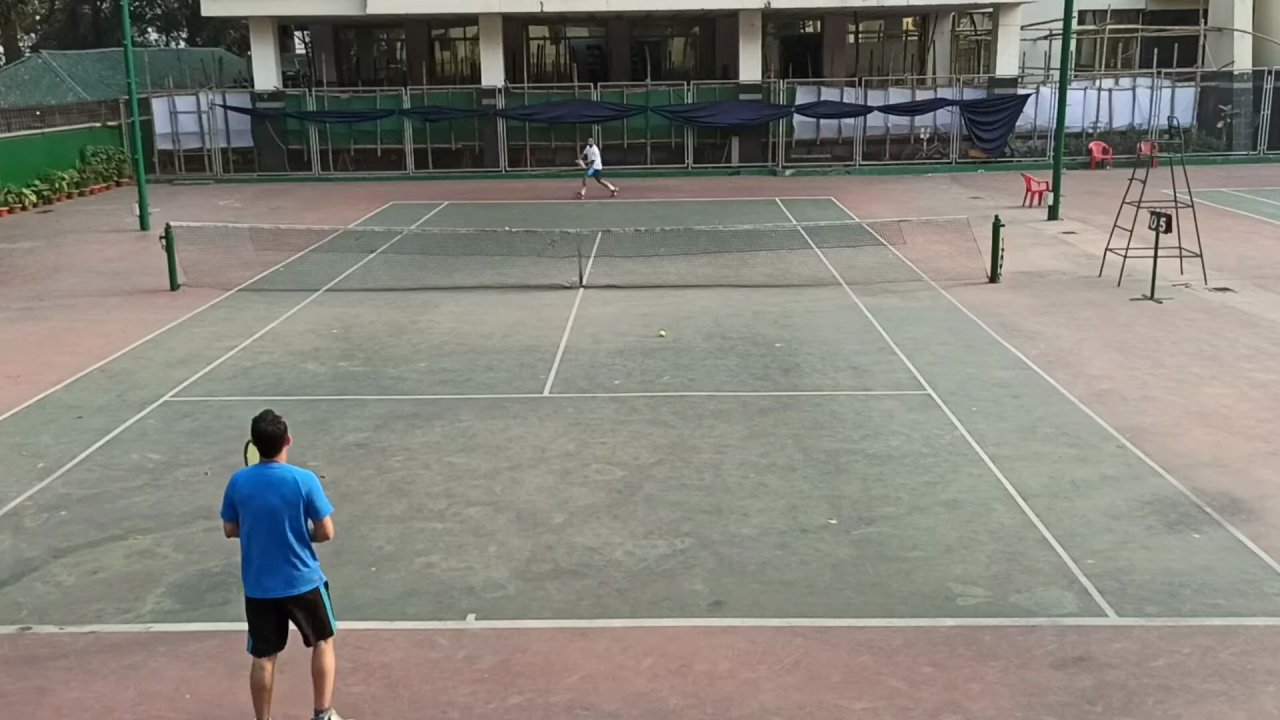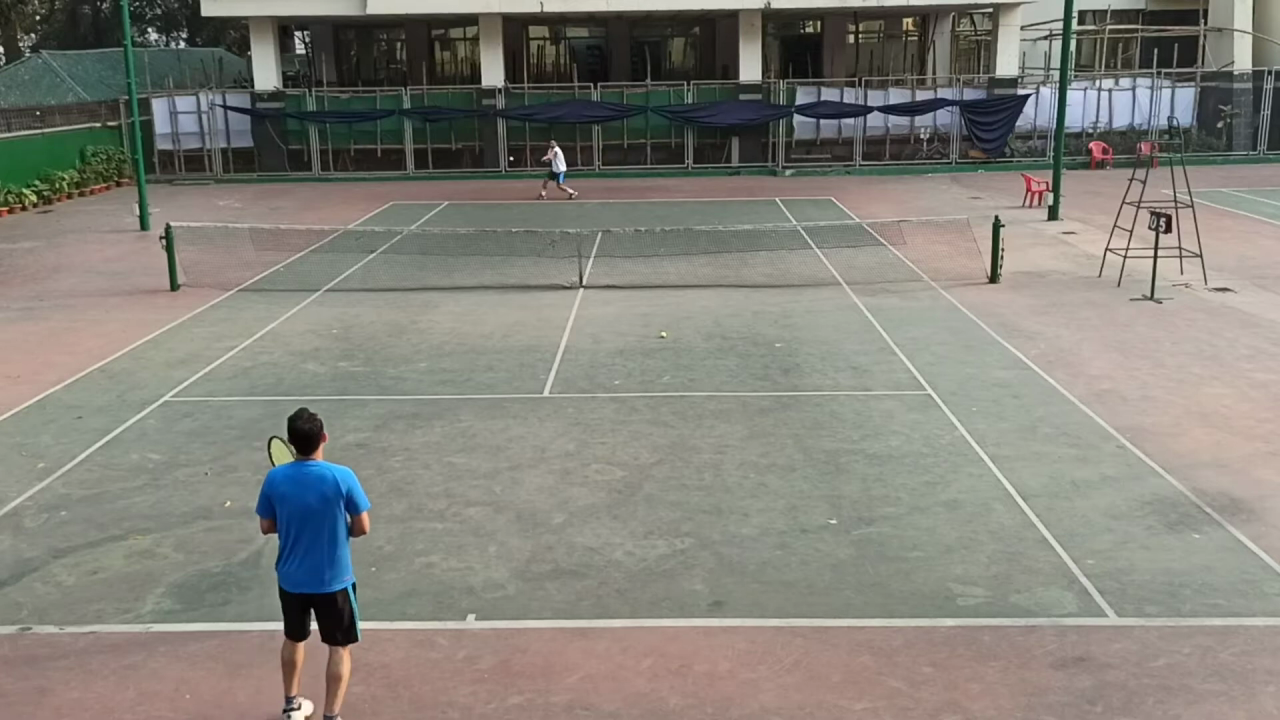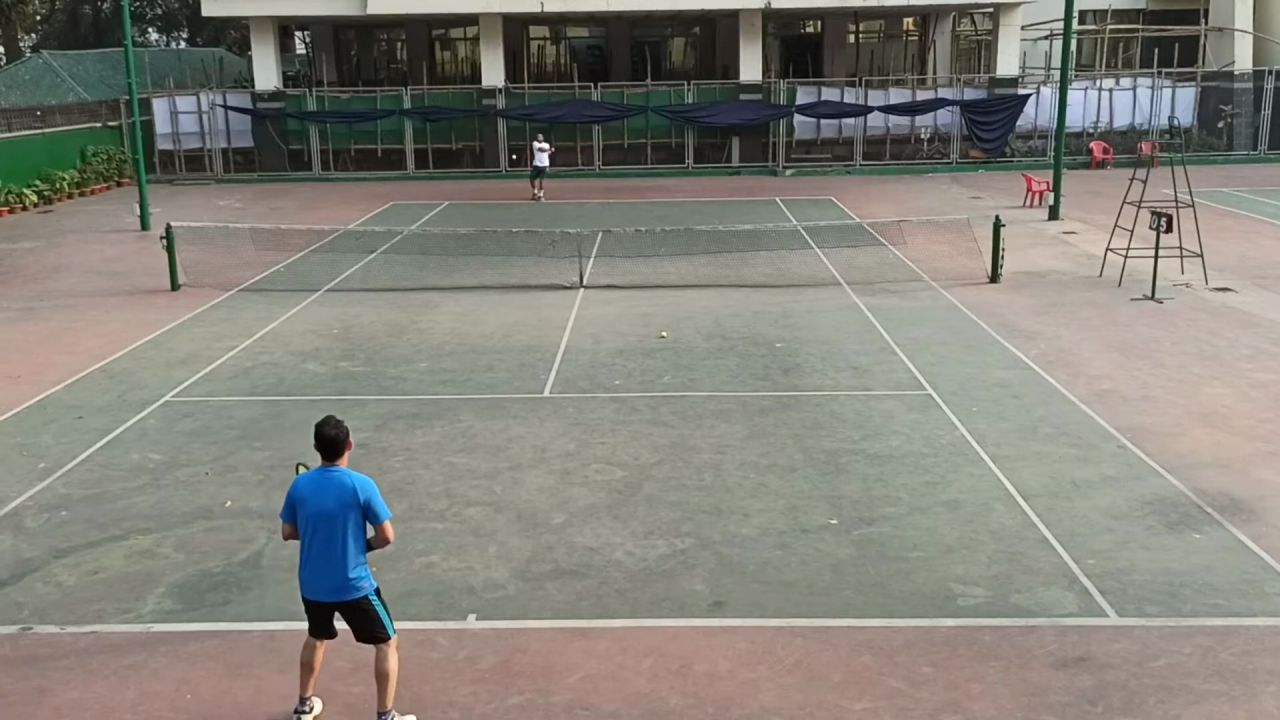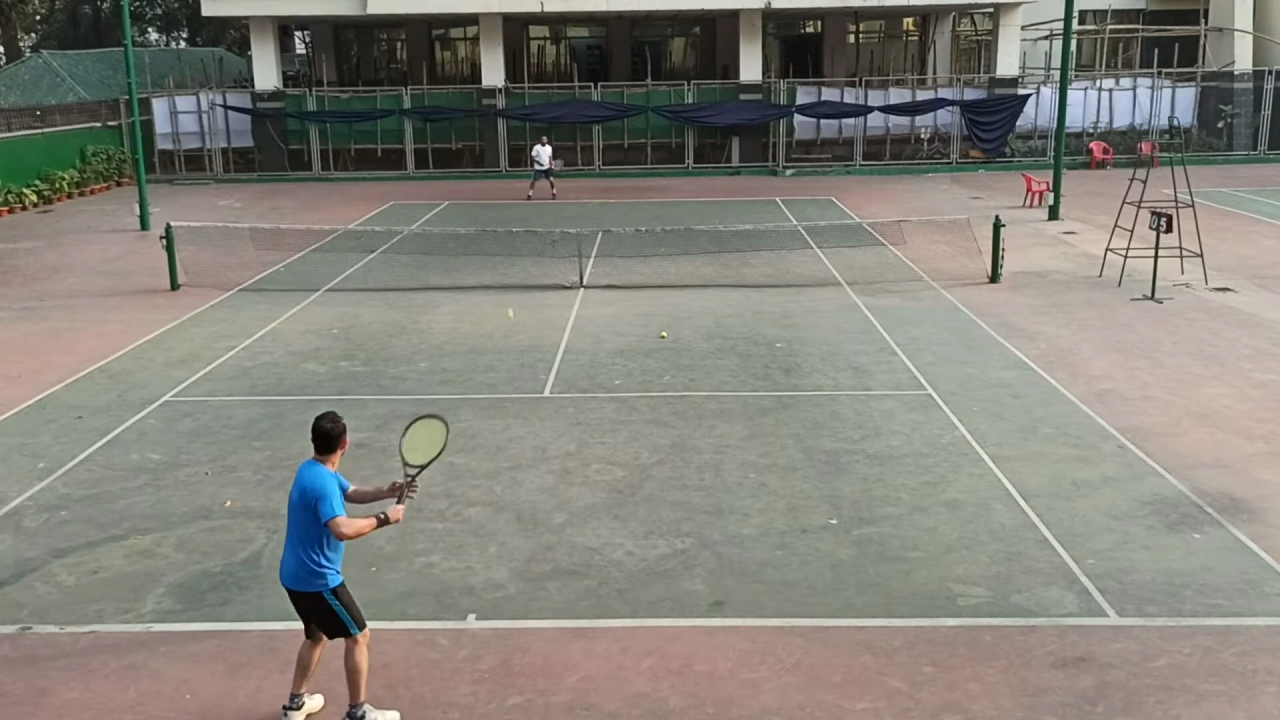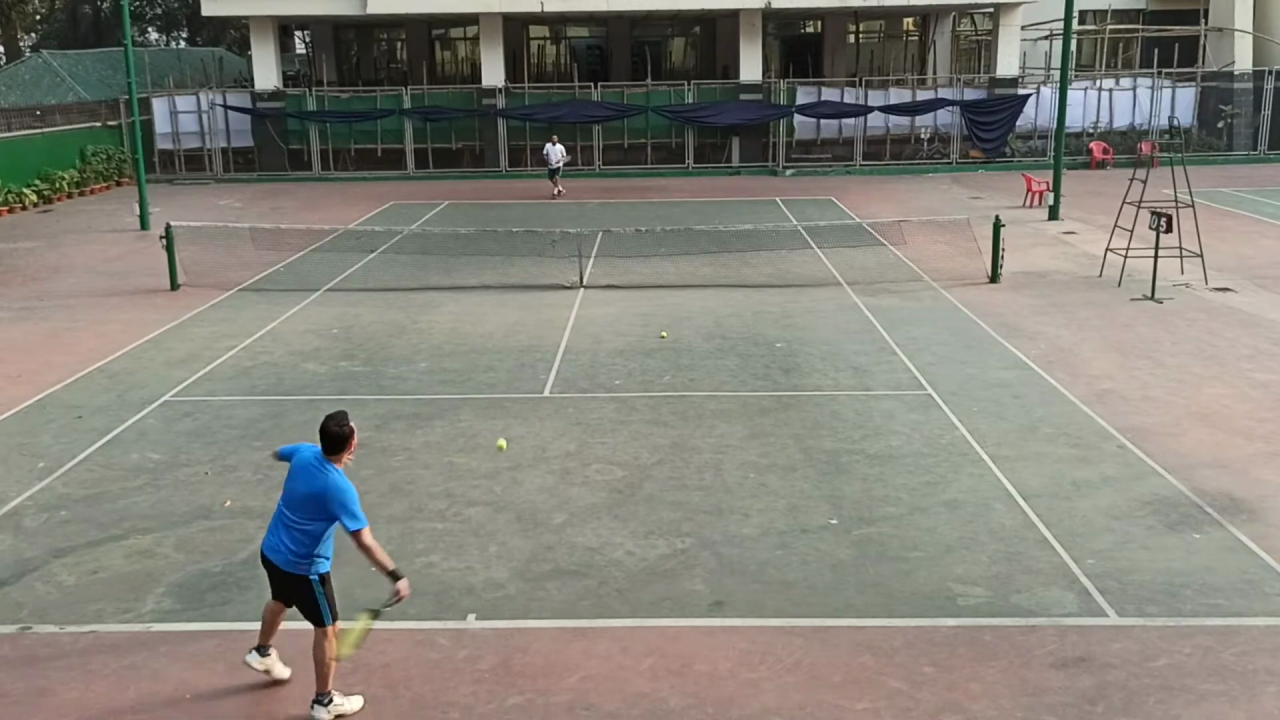
dt=0.5s
person 1, frame 1
left shoulder: (238, 482)
right shoulder: (304, 480)
left elbow: (230, 530)
right elbow: (325, 533)
left hip: (258, 587)
right hip: (303, 581)
left knee: (264, 657)
right knee: (323, 642)
person 1, frame 2
left shoulder: (275, 479)
right shoulder: (342, 477)
left elbow: (266, 526)
right elbow: (362, 527)
left hip: (291, 580)
right hip: (334, 581)
left knee: (294, 640)
right knee: (340, 649)
person 1, frame 3
left shoulder: (300, 485)
right shoulder: (362, 486)
left elbow: (288, 532)
right elbow: (386, 537)
left hip: (312, 585)
right hip: (354, 586)
left knee: (316, 637)
right knee: (387, 644)
person 1, frame 4
left shoulder: (315, 469)
right shoulder: (321, 482)
left elbow: (351, 493)
right elbow: (343, 529)
left wrist: (389, 490)
right wrist: (385, 518)
left hip: (297, 575)
right hip: (317, 579)
left knee: (316, 635)
right knee: (358, 637)
person 1, frame 5
left shoulder: (305, 453)
right shoulder: (341, 490)
left elbow: (279, 454)
right elbow: (365, 541)
right wrist: (396, 576)
left hip: (272, 553)
right hip: (303, 566)
left knee: (280, 602)
right knee: (327, 629)
left ankle: (262, 653)
